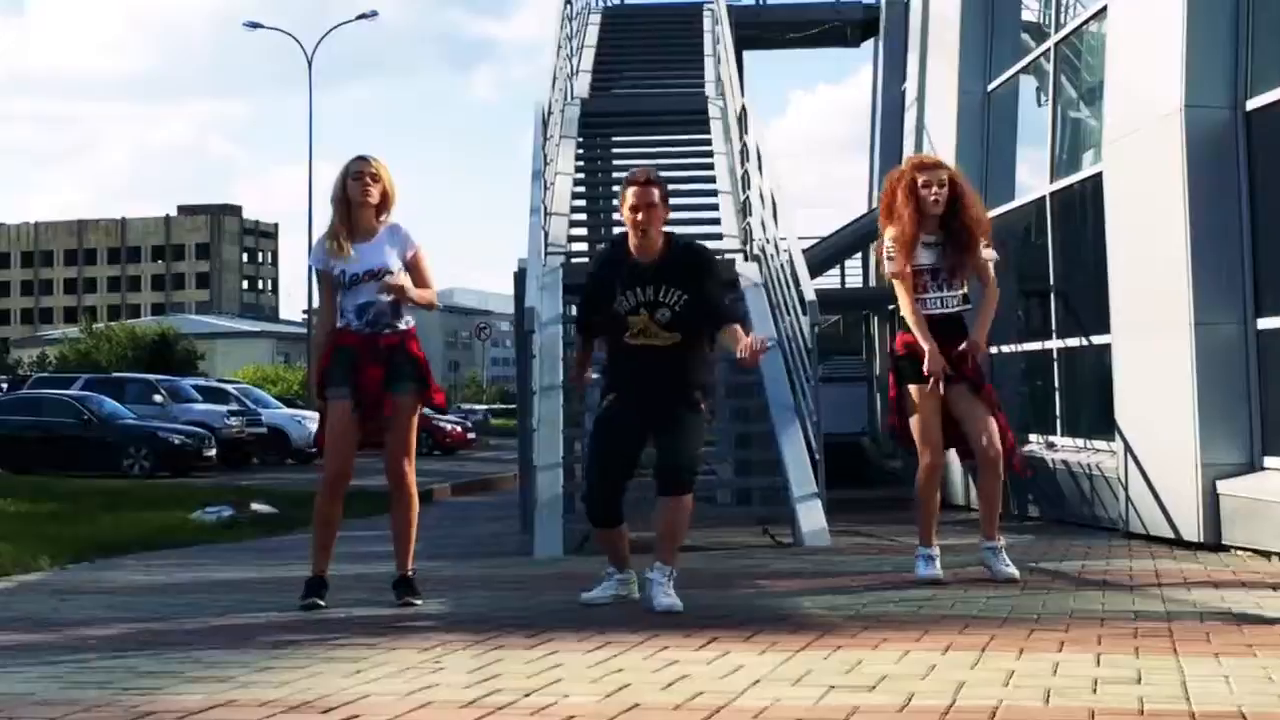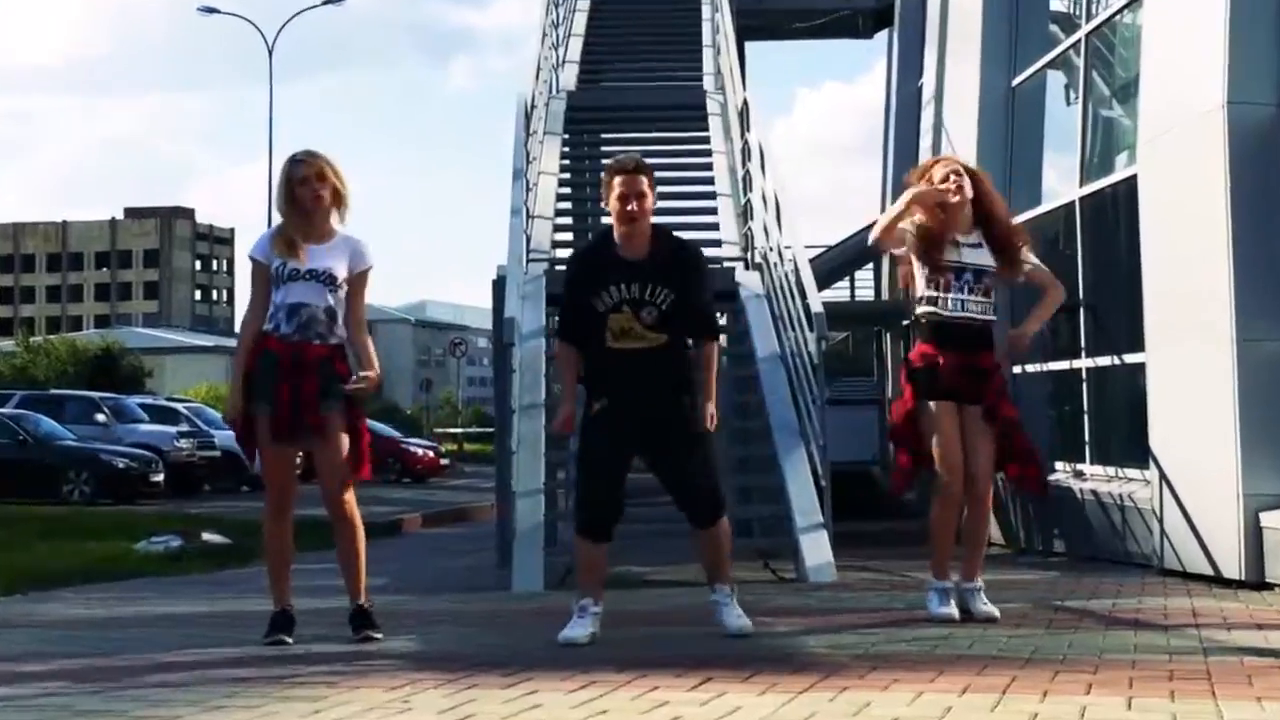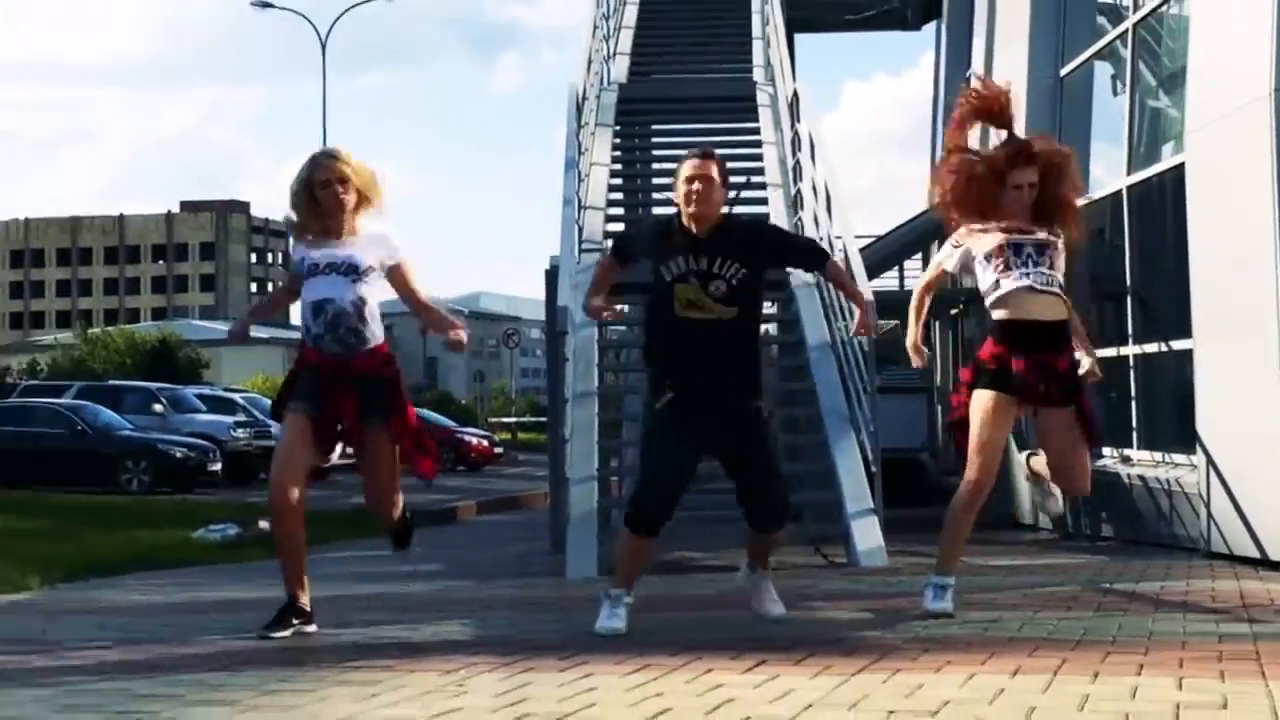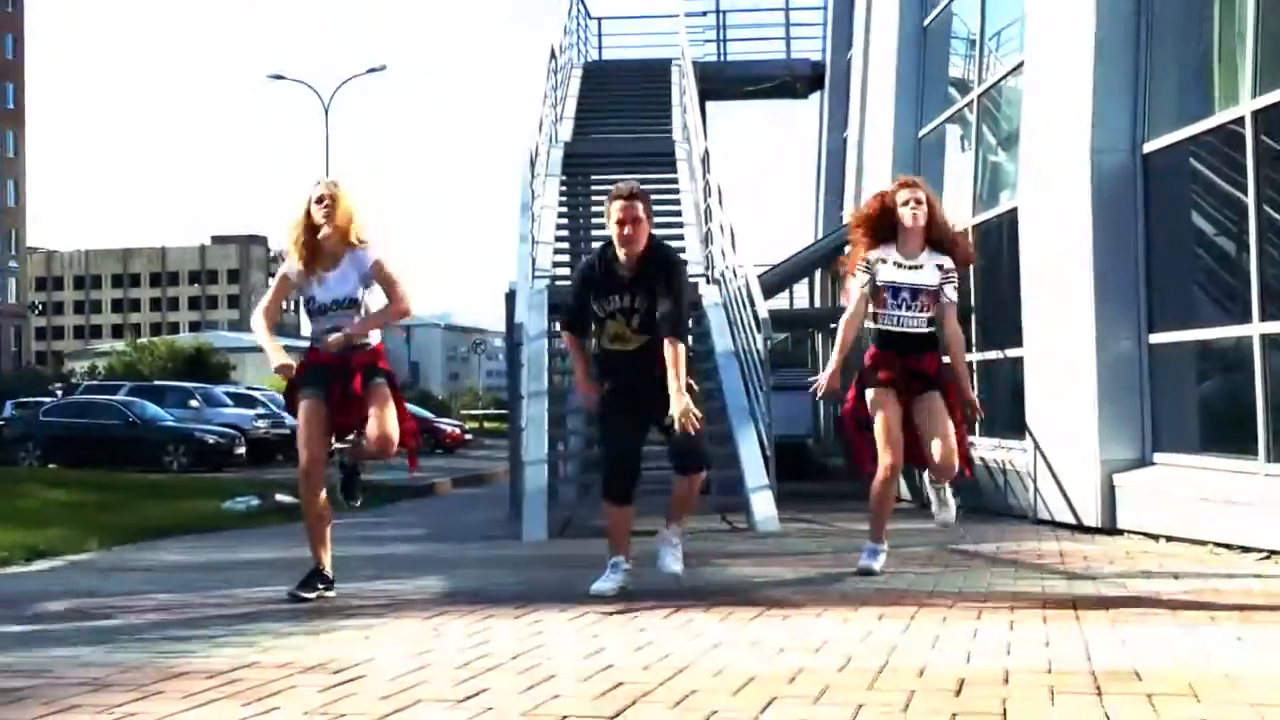
dt=1s
person 1, frame 1
left shoulder: (400, 237)
right shoulder: (328, 247)
left elbow: (430, 297)
right elbow: (326, 316)
left wrist: (404, 286)
right wrist: (316, 376)
left hip: (399, 354)
right hip: (349, 356)
left knee: (401, 472)
right knee: (335, 473)
left ankle: (404, 574)
right ankle: (317, 575)
person 1, frame 2
left shoulder: (352, 249)
right shoulder: (271, 243)
left elbow: (356, 322)
right elbow: (255, 315)
left wrist: (370, 368)
right wrist: (237, 382)
left hip: (326, 369)
right hip: (274, 366)
left knee: (340, 494)
right knee: (279, 497)
left ankle: (359, 605)
right ankle: (282, 609)
person 1, frame 3
left shoulder: (379, 245)
right shoulder: (303, 243)
left elbow: (418, 306)
right elbow: (287, 292)
left wrist: (451, 327)
right wrist: (247, 318)
left hip: (370, 372)
right hip: (314, 374)
left knee: (381, 498)
right knee: (281, 495)
left ankle: (397, 515)
right ankle: (298, 604)
person 1, frame 4
left shoulder: (364, 256)
right shoulder: (298, 266)
left elbow: (402, 306)
right elbow: (261, 316)
left wrist: (349, 334)
right wrist: (274, 352)
left hip: (364, 365)
right hip: (319, 368)
left knee: (385, 440)
right knee: (310, 467)
left ankle: (352, 461)
right ankle: (321, 570)
person 2, frame 1
left shoulder: (695, 260)
right shoulder: (606, 264)
left elbow: (724, 319)
right elbow: (589, 326)
left wrist: (743, 342)
right wrist: (581, 368)
left hip: (680, 394)
right hip: (623, 394)
left knee: (677, 470)
right knee: (598, 493)
left ankle: (661, 577)
right ankle: (620, 575)
person 2, frame 2
left shoulder: (684, 258)
right shoulder: (588, 261)
left elbow: (706, 333)
right elbow: (568, 336)
left wrist: (708, 398)
right wrist: (569, 400)
left hip: (673, 404)
right hip: (608, 406)
left knee: (707, 500)
right knee: (594, 510)
left ankle: (723, 598)
right ankle: (587, 611)
person 2, frame 3
left shoulder: (752, 234)
right shoulder: (658, 236)
left elbow: (815, 256)
right elbow: (619, 252)
left wrist: (861, 304)
right wrist: (597, 295)
left hip: (739, 398)
right hip: (676, 399)
left knee: (771, 503)
right knee: (650, 500)
left ankle: (757, 573)
right ankle: (617, 597)
person 2, frame 4
left shoulder: (666, 265)
right shoulder: (593, 267)
left elbow: (674, 331)
right elbow: (571, 327)
left wrist: (678, 392)
right wrist: (584, 379)
left hip: (662, 380)
right hip: (615, 386)
left knee: (693, 461)
right knee: (617, 476)
left ankle: (673, 532)
right ankle: (618, 565)
person 3, frame 1
left shoulder: (965, 231)
right shoulder: (898, 236)
left elbow: (989, 285)
right elbow: (905, 298)
left wrist: (979, 332)
right wrist: (929, 348)
left hip: (960, 347)
right hip: (917, 351)
left knee: (991, 447)
right knee: (931, 457)
left ankle: (991, 545)
right ankle: (927, 551)
person 3, frame 2
left shoulder: (1000, 242)
right shoulder: (924, 232)
left elbow: (1054, 289)
right elbow: (878, 239)
left wrist: (1028, 328)
right wrist: (909, 199)
left hip: (982, 363)
right hip: (933, 361)
left knee: (981, 482)
right knee: (951, 482)
left ankle: (971, 585)
right ankle: (940, 585)
person 3, frame 3
left shoulder: (1054, 225)
right shoulder: (972, 230)
right elbow: (925, 286)
left wrist: (1086, 350)
right wrist: (914, 330)
left hip: (1056, 359)
right hip: (1003, 357)
left knee: (1077, 482)
right knee: (978, 479)
left ankle: (1042, 470)
right ankle: (941, 581)
person 3, frame 4
left shoulder: (942, 264)
right shoulder: (874, 258)
left elbow: (951, 328)
right elbow: (853, 315)
left wrist: (965, 385)
right wrist: (834, 365)
left hip: (925, 363)
right hip: (883, 362)
left knee: (945, 461)
right knee: (890, 462)
left ankle: (939, 485)
right ankle: (876, 545)
